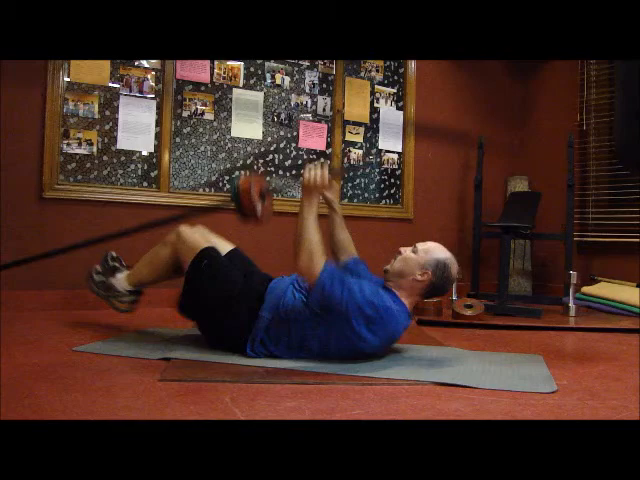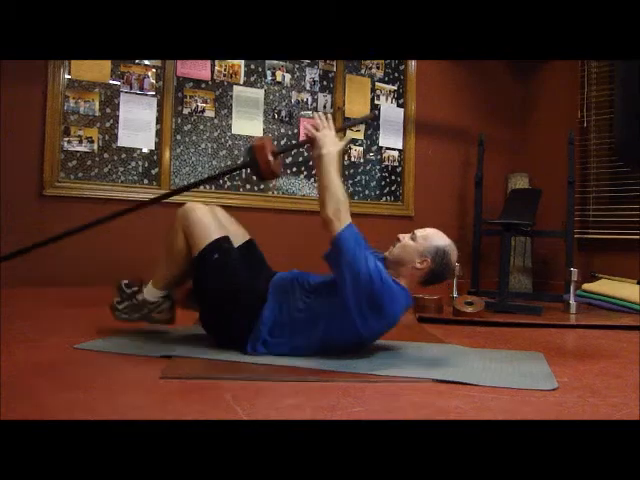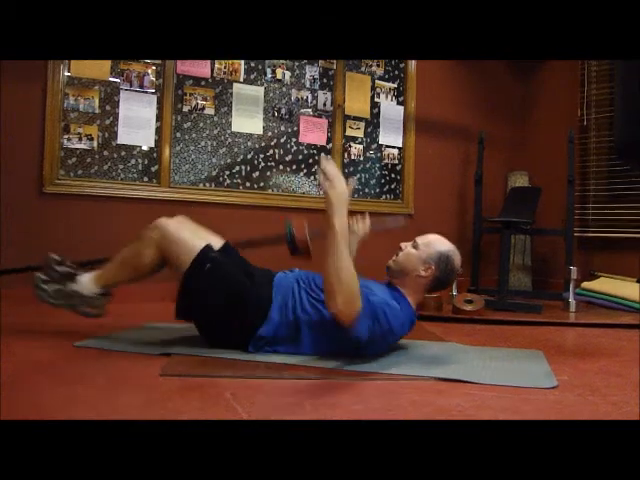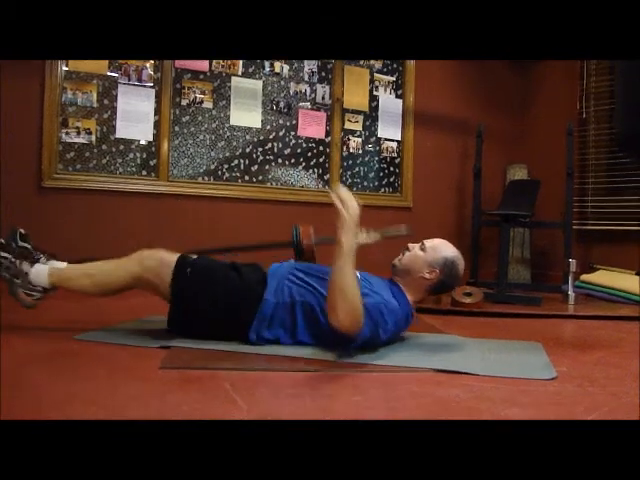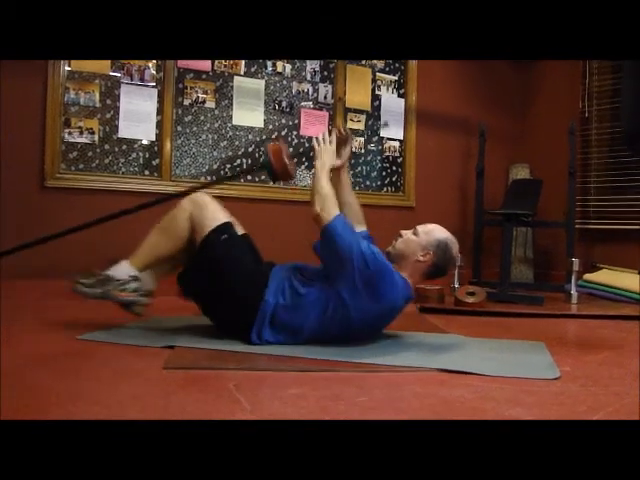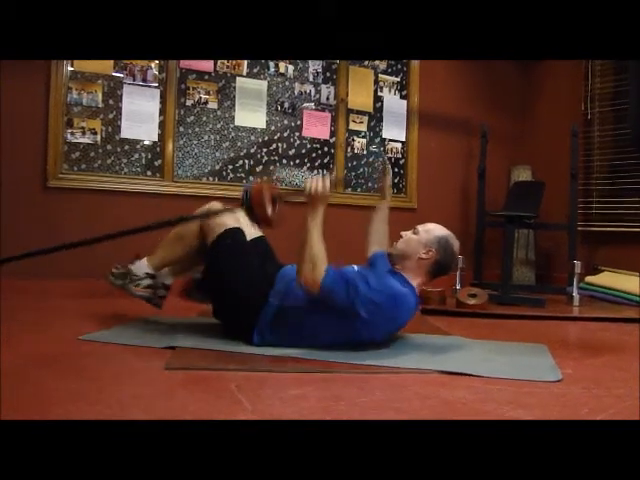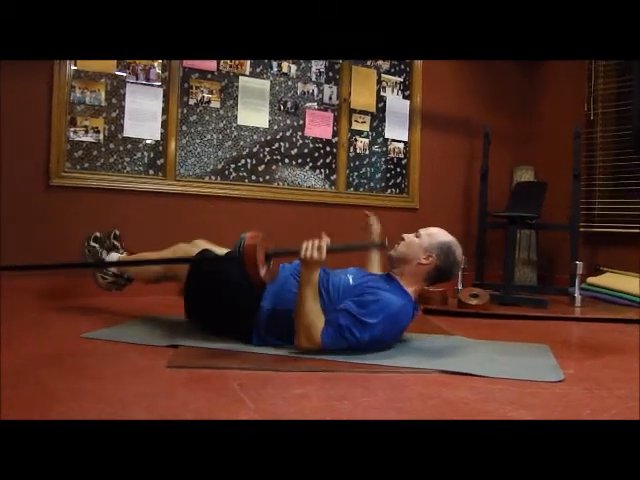
dt=0.3s
person 1, frame 1
left shoulder: (376, 308)
right shoulder: (384, 296)
left elbow: (309, 268)
right elbow: (348, 263)
left wrist: (310, 200)
right wrist: (334, 208)
left hip: (249, 324)
right hip: (264, 298)
left knee: (184, 235)
right knee: (199, 236)
left ankle: (122, 284)
right ankle: (130, 279)
person 1, frame 2
left shoulder: (378, 291)
right shoulder: (384, 279)
left elbow: (333, 217)
right elbow: (344, 229)
left wrist: (327, 154)
right wrist: (327, 159)
left hip: (250, 323)
right hip: (268, 293)
left knee: (191, 214)
right knee: (213, 213)
left ankle: (152, 297)
right ankle: (160, 294)
person 1, frame 3
left shoulder: (389, 315)
right shoulder: (390, 291)
left elbow: (341, 309)
left wrist: (337, 218)
right wrist: (349, 240)
left hip: (252, 319)
right hip: (267, 289)
left knee: (164, 230)
right knee: (177, 226)
left ankle: (88, 289)
right ankle: (94, 279)
person 1, frame 4
left shoulder: (388, 311)
right shoulder: (389, 292)
left elbow: (342, 319)
left wrist: (344, 237)
right wrist: (349, 249)
left hip: (251, 309)
right hip: (262, 284)
left knee: (148, 263)
right knee: (157, 258)
left ankle: (39, 275)
right ankle: (47, 271)
person 1, frame 5
left shoulder: (382, 278)
right shoulder: (386, 280)
left elbow: (323, 214)
right elbow: (354, 227)
left wrist: (324, 162)
right wrist: (340, 174)
left hip: (254, 312)
right hip: (263, 293)
left knee: (197, 203)
right knee: (211, 213)
left ankle: (124, 277)
right ankle: (140, 282)
person 1, frame 6
left shoulder: (386, 296)
right shoulder: (396, 289)
left elbow: (310, 278)
right elbow: (377, 256)
left wrist: (315, 212)
right wrist: (384, 202)
left hip: (260, 311)
right hip: (275, 287)
left knee: (215, 215)
right knee: (229, 213)
left ankle: (145, 273)
right ankle: (161, 279)
person 1, frame 7
left shoulder: (386, 310)
right shoulder: (395, 294)
left elbow: (306, 338)
left wrist: (309, 272)
right wrist: (374, 247)
left hip: (256, 311)
right hip: (271, 287)
left knee: (186, 252)
right knee: (200, 248)
left ankle: (114, 268)
right ankle: (125, 266)
